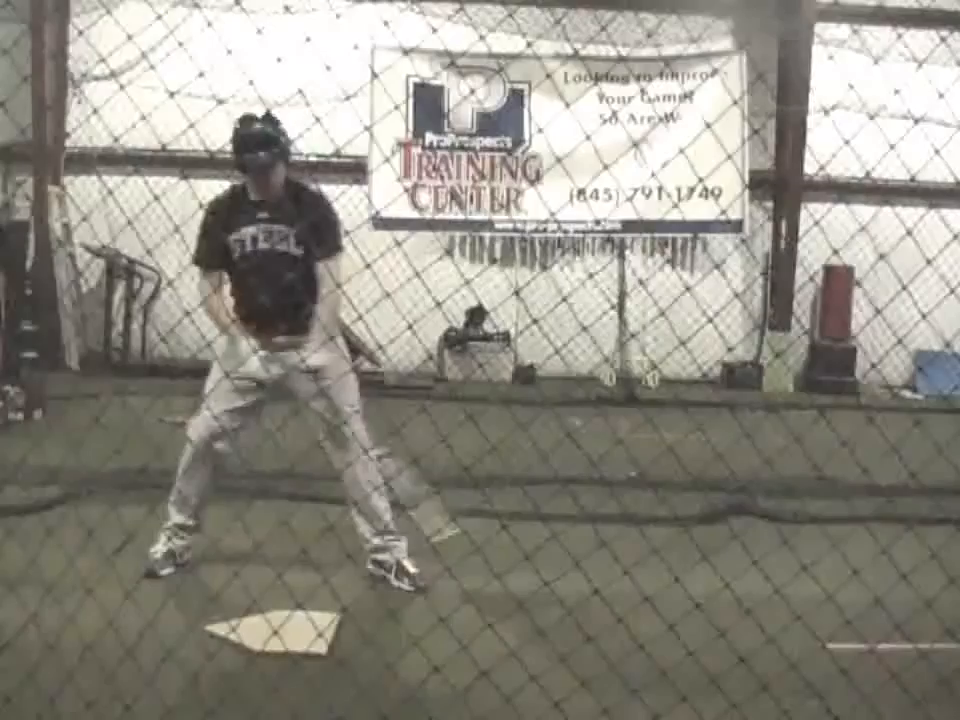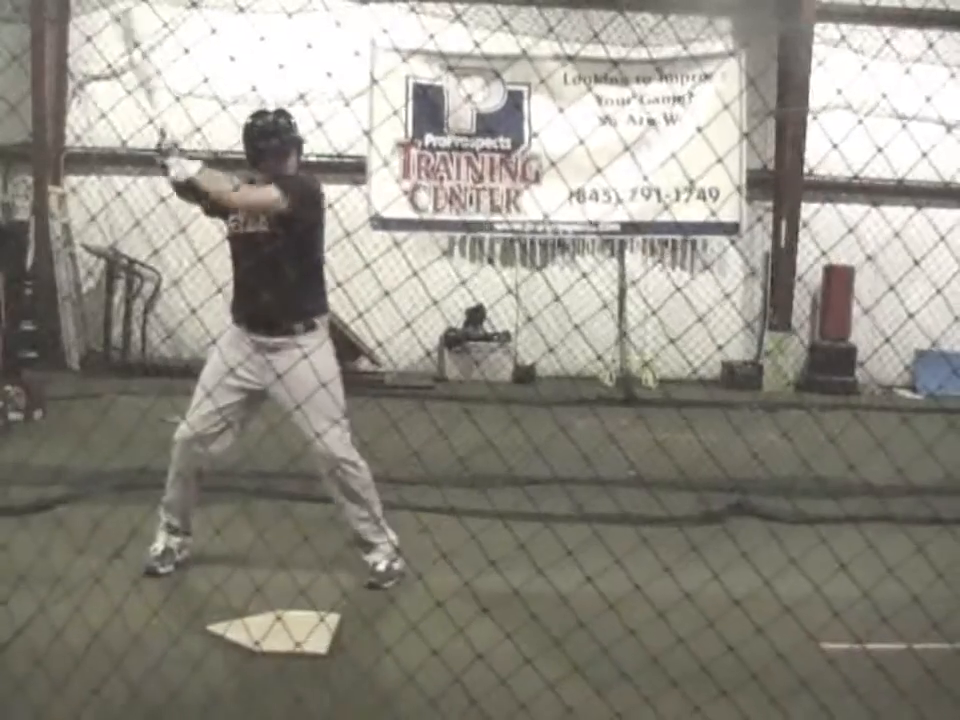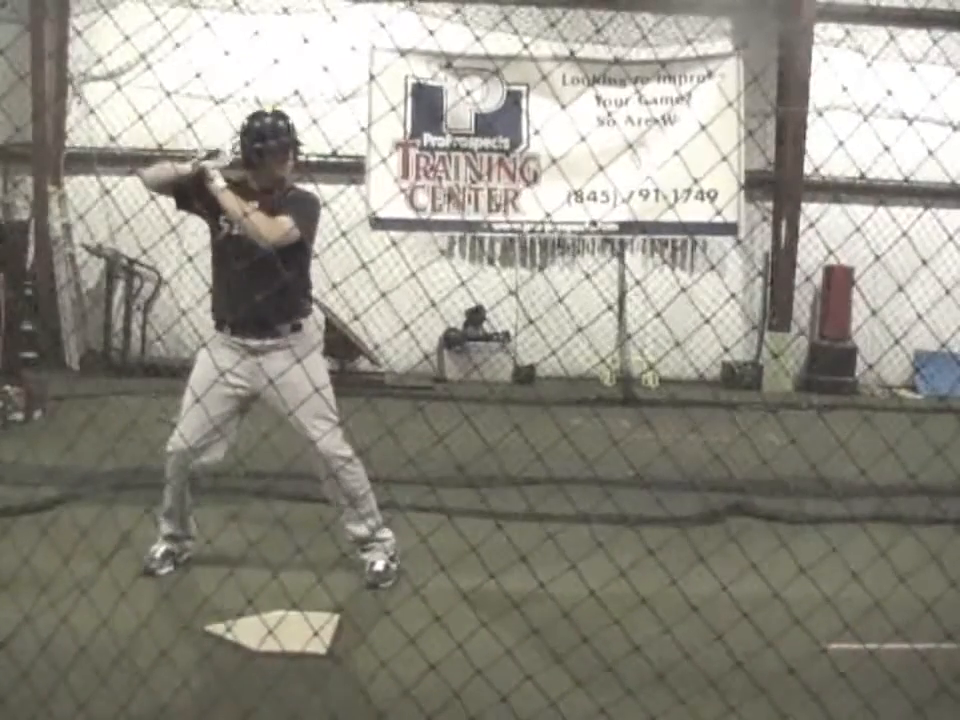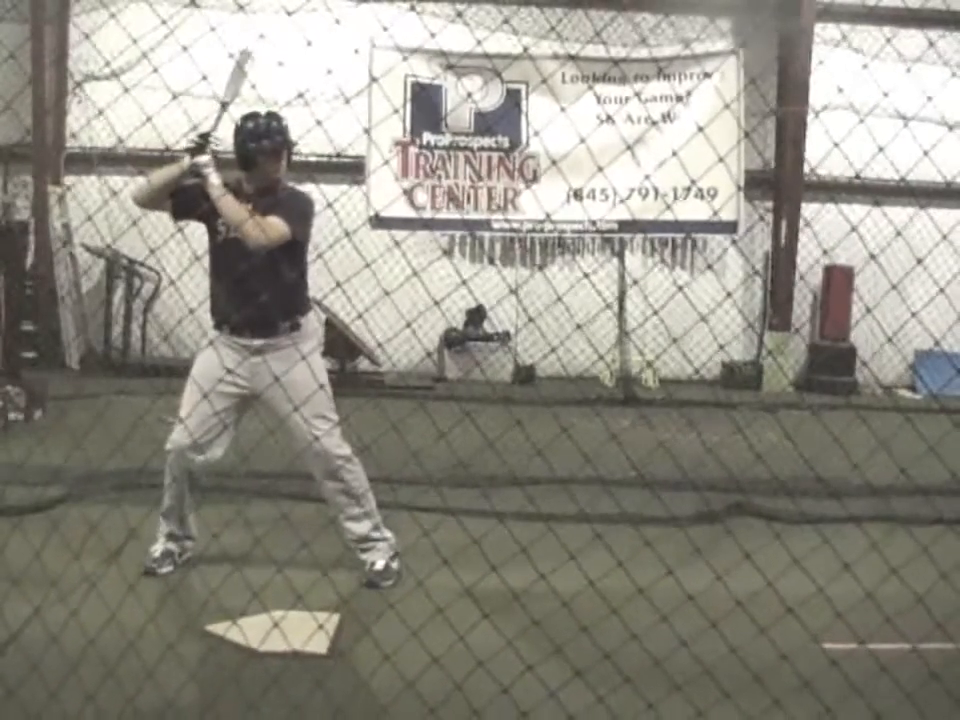
dt=0.7s
person 1, frame 1
left shoulder: (313, 206)
right shoulder: (221, 212)
left elbow: (329, 282)
right elbow: (211, 290)
left wrist: (318, 346)
right wrist: (244, 347)
left hip: (310, 339)
right hip: (248, 341)
left knee: (351, 440)
right knee: (203, 438)
left ankle: (387, 551)
right ankle: (176, 537)
person 1, frame 2
left shoulder: (305, 191)
right shoulder: (239, 189)
left elbow: (247, 201)
right elbow: (189, 190)
left wrist: (194, 170)
right wrist: (176, 164)
left hip: (301, 343)
right hip: (243, 340)
left knee: (336, 449)
right knee: (191, 438)
left ankle: (382, 547)
right ankle: (173, 537)
person 1, frame 3
left shoulder: (303, 203)
right shoulder: (220, 193)
left elbow: (270, 234)
right elbow: (149, 178)
left wrist: (219, 188)
right wrist: (193, 169)
left hip: (290, 347)
right hip: (228, 346)
left knee: (333, 450)
right knee: (183, 449)
left ankle: (378, 545)
right ankle: (174, 539)
person 1, frame 4
left shoulder: (297, 203)
right shoulder: (213, 196)
left elbow: (259, 236)
right elbow: (142, 198)
left wrist: (212, 182)
right wrist: (187, 166)
left hip: (288, 345)
right hip: (228, 346)
left knee: (329, 449)
right knee: (182, 446)
left ankle: (377, 544)
right ankle: (174, 538)
